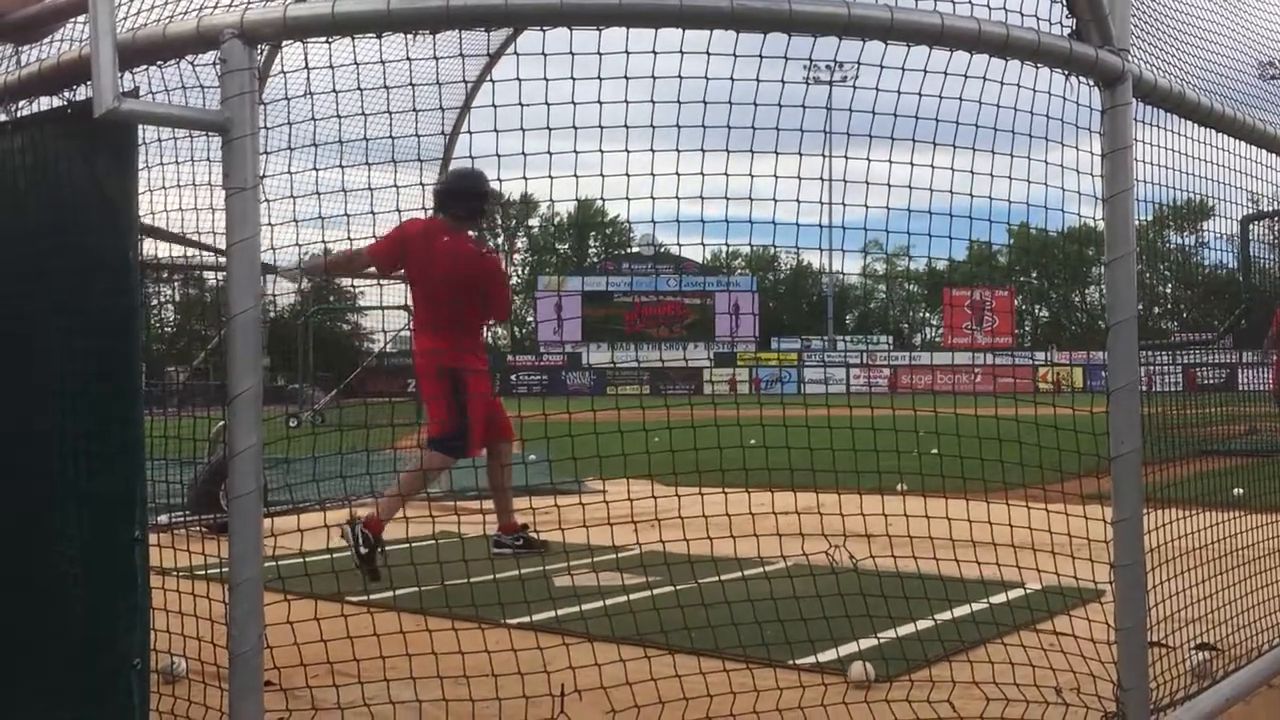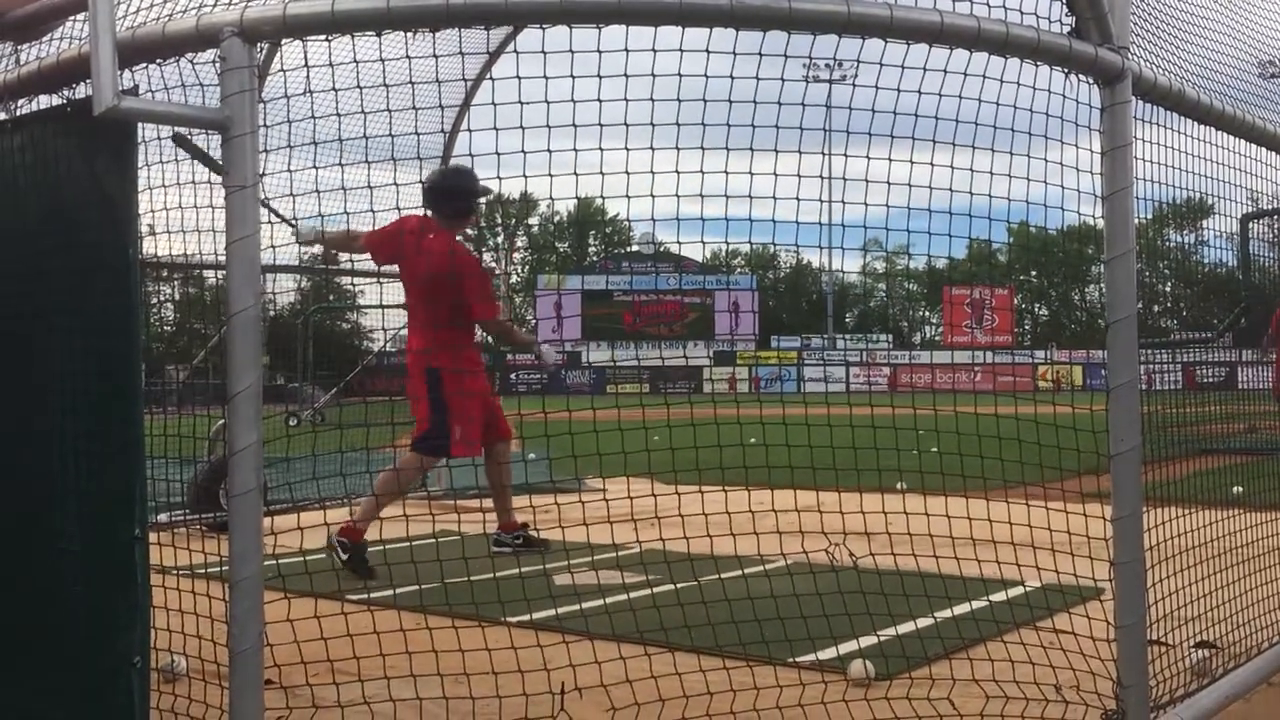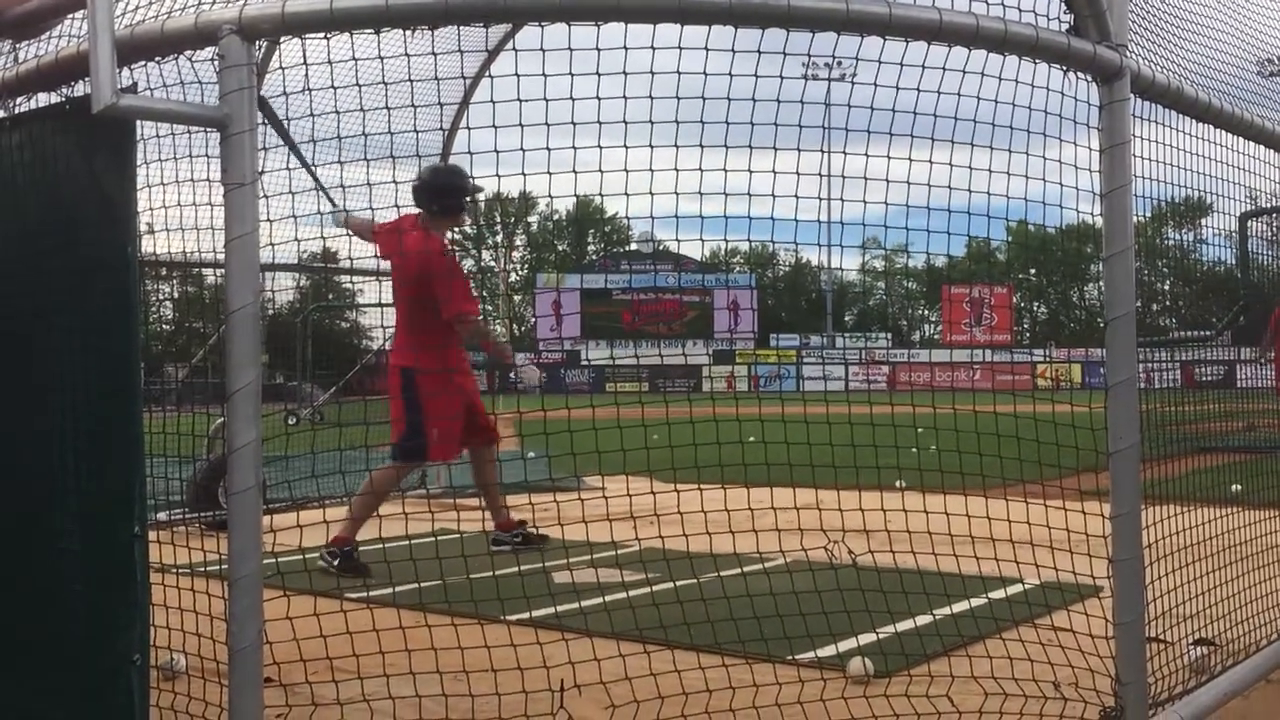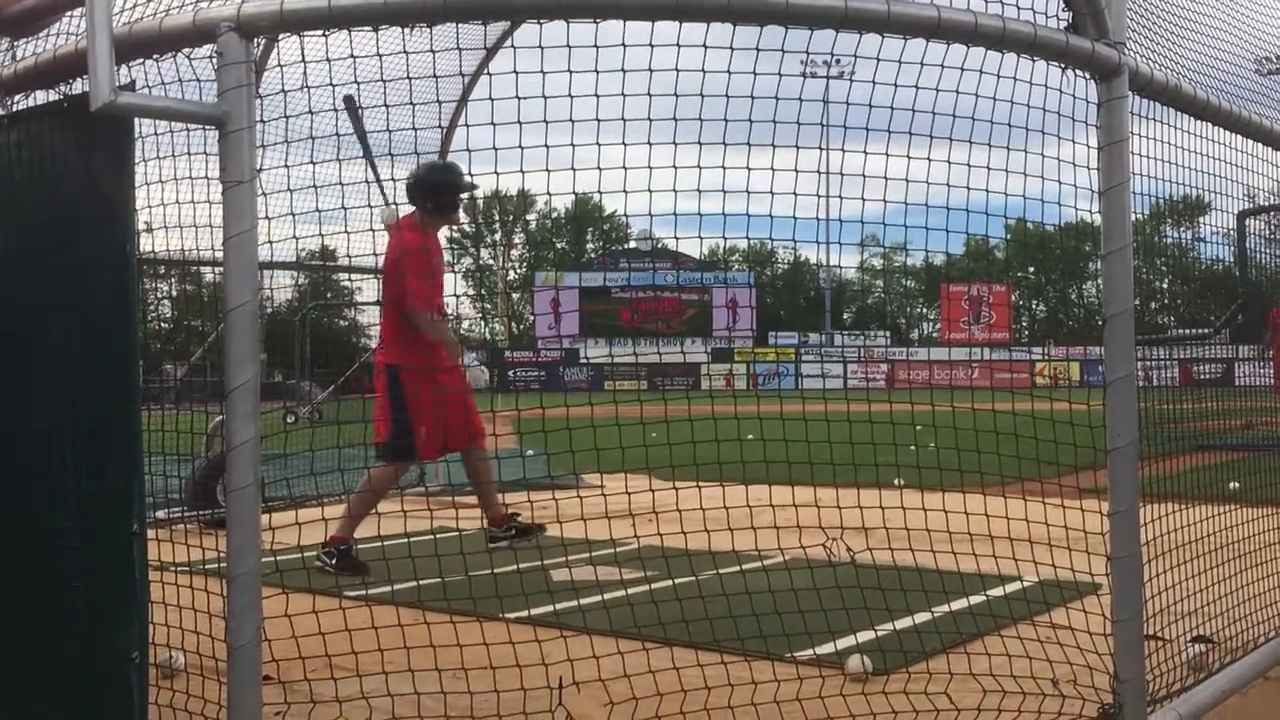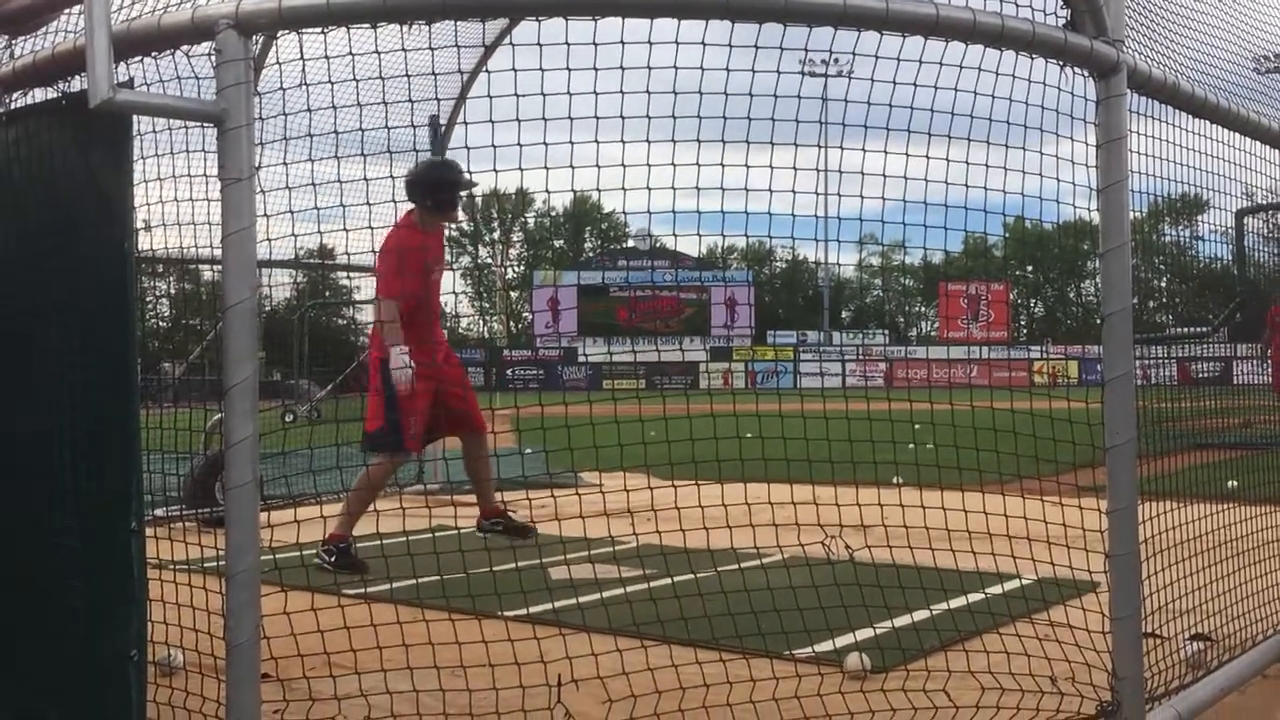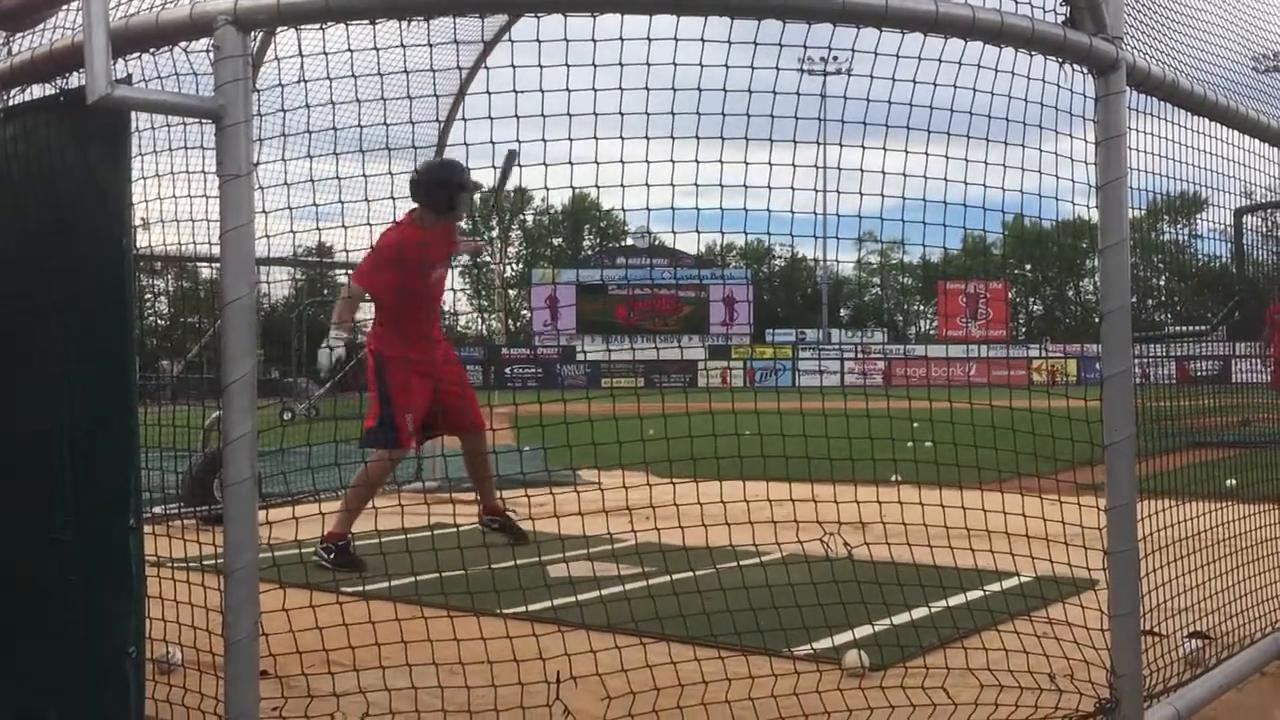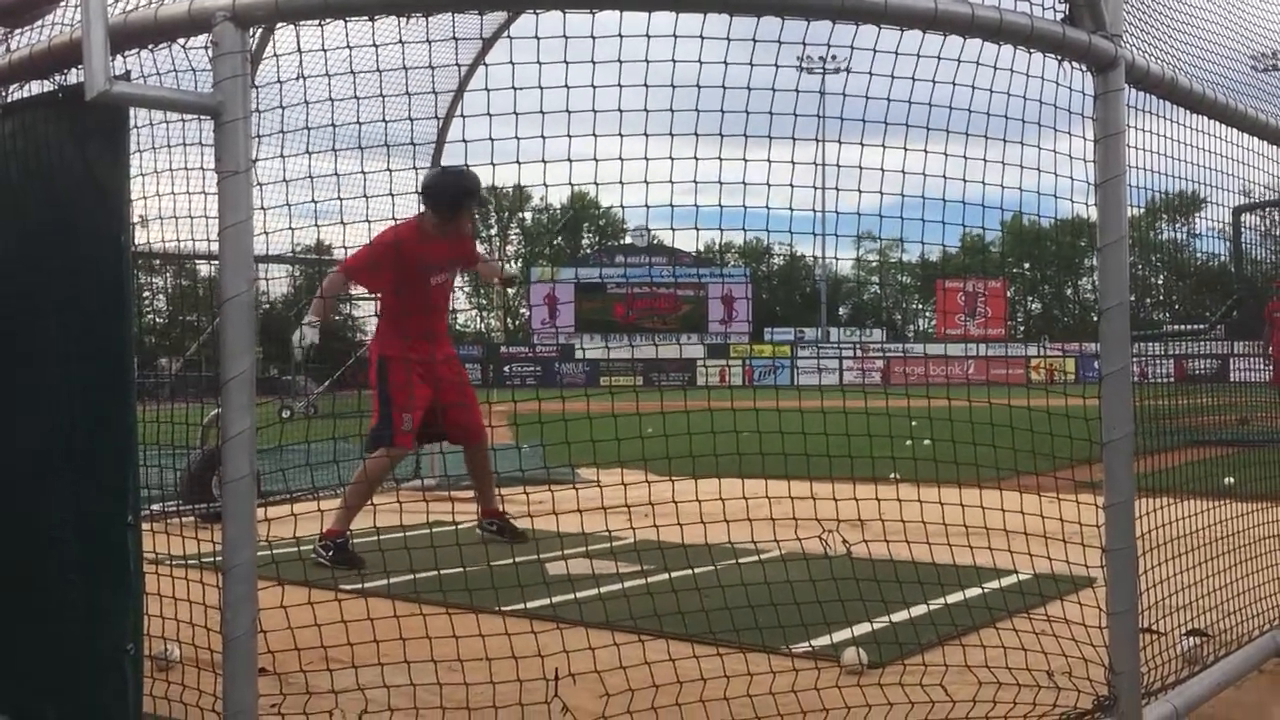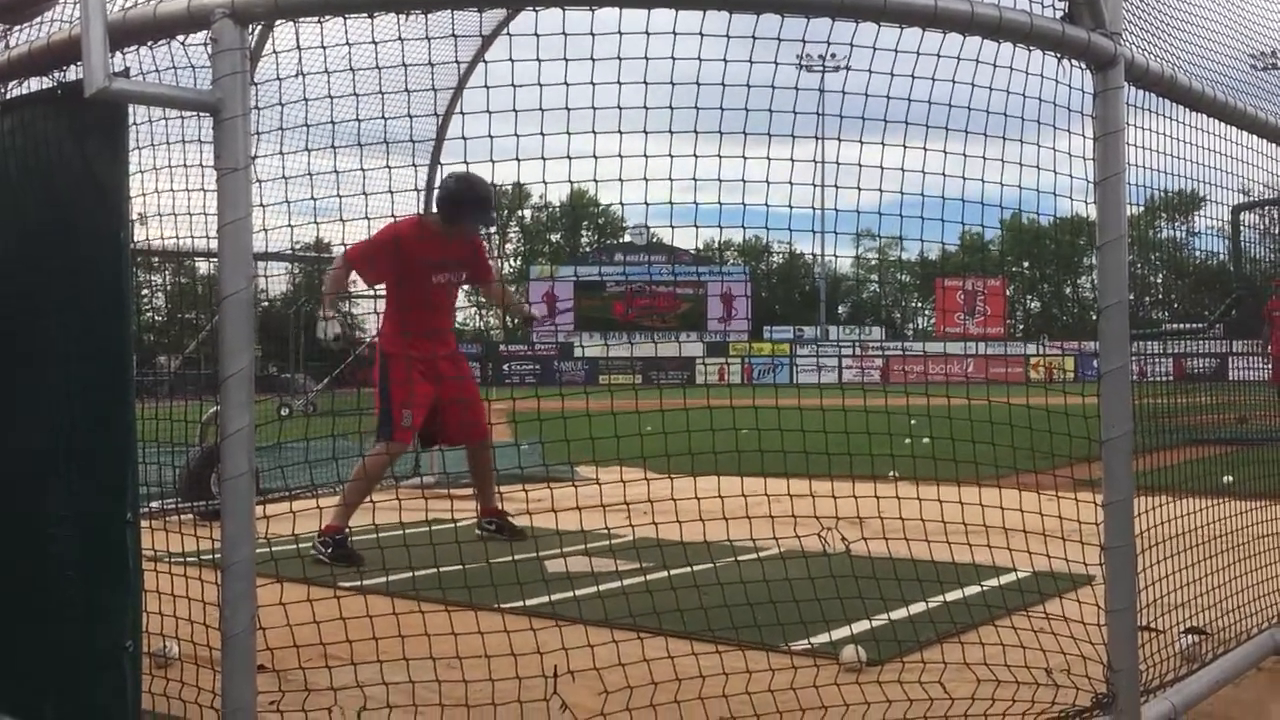
dt=0.1s
person 1, frame 1
left shoulder: (412, 233)
right shoulder: (484, 261)
left elbow: (358, 258)
right elbow: (502, 314)
left wrist: (312, 267)
left hip: (434, 355)
right hip: (458, 362)
left knee: (499, 437)
right knee: (444, 451)
left ankle: (508, 531)
right ankle: (370, 527)
person 1, frame 2
left shoulder: (406, 229)
right shoulder: (462, 259)
left elbow: (355, 241)
right elbow: (495, 325)
left wrist: (315, 236)
right wrist: (536, 346)
left hip: (459, 362)
right hip: (442, 363)
left knee: (496, 437)
right knee: (428, 452)
left ankle: (507, 530)
right ankle: (349, 534)
person 1, frame 3
left shoulder: (407, 227)
right shoulder: (437, 256)
left elbow: (371, 230)
right elbow: (466, 323)
left wrist: (345, 220)
right wrist: (512, 359)
left hip: (446, 362)
right hip: (420, 365)
left knee: (482, 439)
right knee: (410, 457)
left ankle: (505, 529)
right ankle: (339, 546)
person 1, frame 4
left shoulder: (414, 229)
right shoulder: (414, 248)
left elbow: (397, 234)
right elbow: (424, 315)
left wrist: (398, 239)
right wrist: (460, 356)
left hip: (435, 360)
right hip: (406, 366)
left knee: (472, 435)
right knee: (399, 458)
left ankle: (498, 523)
right ankle: (336, 544)
person 1, frame 5
left shoulder: (425, 228)
right shoulder: (407, 244)
right elbow: (388, 304)
right wrist: (398, 353)
left hip: (433, 351)
right hip: (403, 357)
left knee: (475, 427)
right knee: (394, 451)
left ankle: (491, 515)
right ankle: (335, 542)
person 1, frame 6
left shoulder: (442, 229)
right shoulder: (400, 240)
right elbow: (355, 286)
left wrist: (466, 245)
right wrist: (337, 336)
left hip: (436, 349)
right hip: (396, 354)
left knee: (474, 428)
right knee: (392, 448)
left ankle: (493, 513)
right ankle: (333, 540)
person 1, frame 7
left shoulder: (457, 237)
right shoulder: (398, 240)
left elbow: (474, 260)
right elbow: (341, 274)
left wrist: (499, 275)
right wrist: (313, 319)
left hip: (439, 352)
right hip: (398, 356)
left knee: (475, 433)
right knee: (393, 448)
left ankle: (490, 517)
right ankle: (331, 538)
person 1, frame 8
left shoulder: (469, 243)
right shoulder: (403, 235)
left elbow: (489, 285)
right elbow: (344, 263)
left wrist: (521, 310)
right wrist: (328, 313)
left hip: (445, 351)
right hip: (402, 352)
left knee: (478, 432)
right knee: (393, 442)
left ankle: (490, 515)
right ankle: (332, 532)
